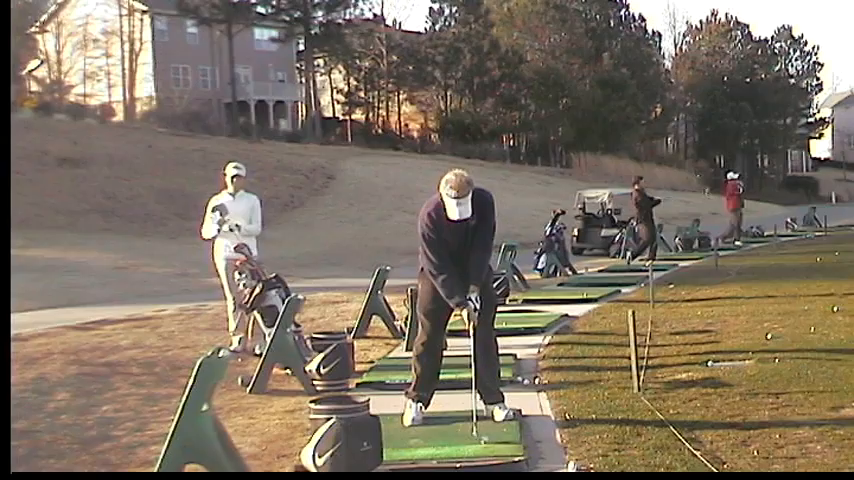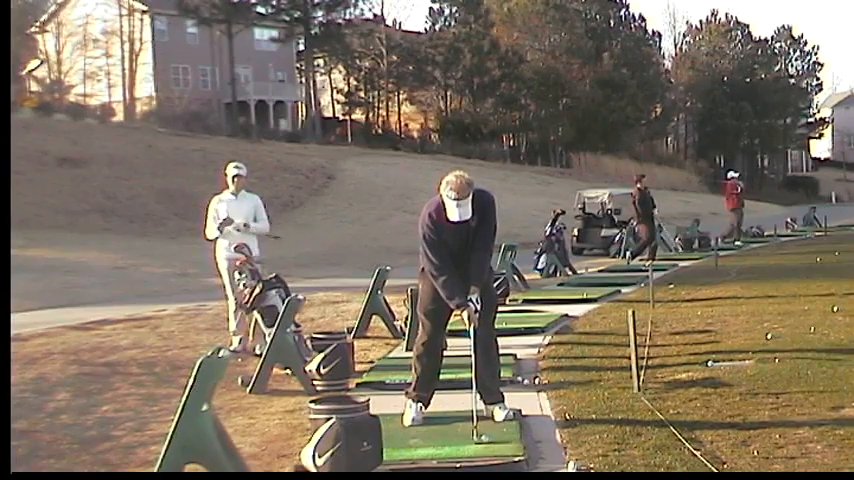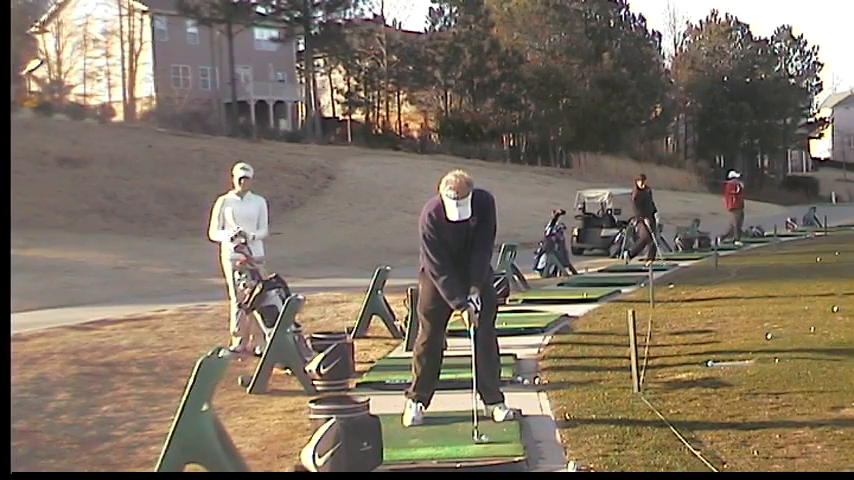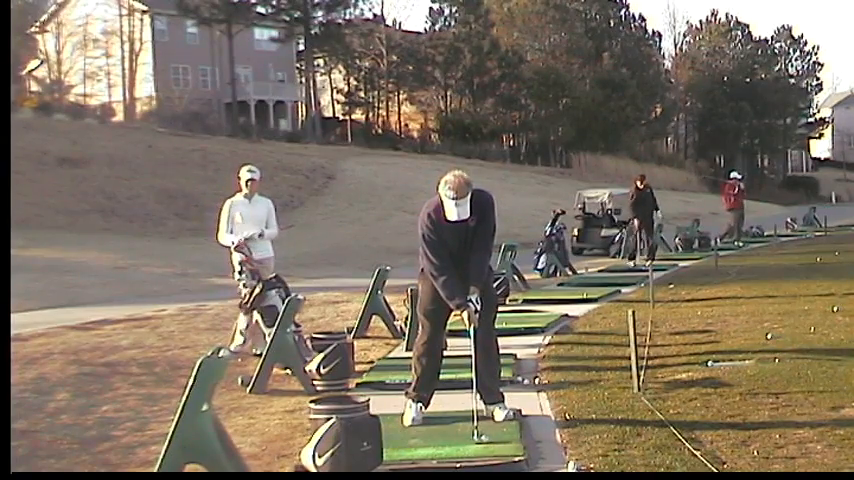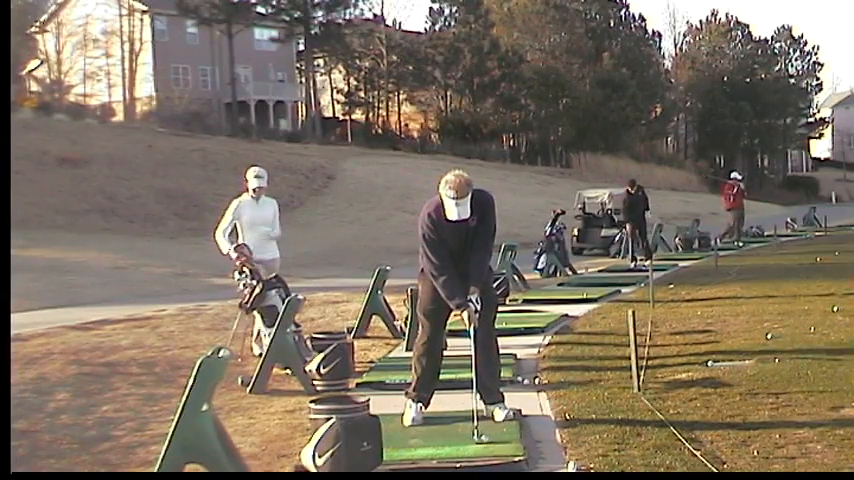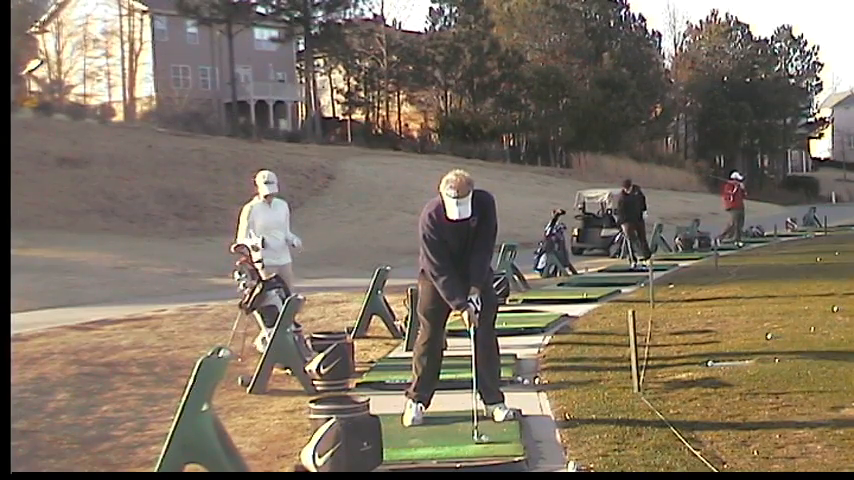
dt=0.5s
person 1, frame 1
left shoulder: (484, 201)
right shoulder: (429, 214)
left elbow: (482, 248)
right elbow: (436, 266)
left wrist: (473, 289)
right wrist: (459, 303)
left hip: (476, 272)
right hip: (437, 276)
left knee: (484, 335)
right knee: (429, 336)
left ankle: (493, 400)
right ankle: (416, 400)
person 1, frame 2
left shoulder: (485, 202)
right shoulder: (430, 215)
left elbow: (484, 249)
right elbow: (437, 267)
left wrist: (474, 290)
right wrist: (460, 304)
left hip: (477, 273)
right hip: (438, 276)
left knee: (485, 334)
right knee: (429, 336)
left ankle: (493, 399)
right ankle: (416, 400)
person 1, frame 3
left shoulder: (485, 202)
right shoulder: (430, 215)
left elbow: (483, 249)
right elbow: (437, 267)
left wrist: (475, 290)
right wrist: (460, 304)
left hip: (477, 273)
right hip: (438, 276)
left knee: (485, 335)
right knee: (429, 336)
left ankle: (493, 399)
right ankle: (416, 400)
person 1, frame 4
left shoulder: (484, 202)
right shoulder: (429, 215)
left elbow: (483, 249)
right elbow: (437, 267)
left wrist: (474, 290)
right wrist: (459, 304)
left hip: (477, 273)
right hip: (437, 277)
left knee: (485, 335)
right knee: (429, 336)
left ankle: (493, 399)
right ankle: (416, 399)
person 1, frame 5
left shoulder: (484, 202)
right shoulder: (429, 215)
left elbow: (483, 249)
right elbow: (437, 267)
left wrist: (474, 291)
right wrist: (459, 304)
left hip: (477, 273)
right hip: (437, 277)
left knee: (485, 335)
right knee: (429, 336)
left ankle: (493, 399)
right ankle: (416, 400)
person 1, frame 6
left shoulder: (485, 203)
right shoulder: (430, 215)
left elbow: (483, 250)
right elbow: (438, 268)
left wrist: (475, 291)
right wrist: (460, 304)
left hip: (477, 274)
right hip: (437, 277)
left knee: (485, 335)
right knee: (429, 335)
left ankle: (493, 400)
right ankle: (416, 400)
person 2, frame 1
left shoulder: (252, 200)
right shoulder: (216, 201)
left elbow: (257, 228)
right elbow: (206, 233)
left wrist: (234, 225)
right wrist: (219, 224)
left hip: (248, 255)
right hip: (225, 255)
right knee: (232, 298)
right ankle: (238, 340)
person 2, frame 2
left shoulder: (254, 200)
right shoulder: (217, 201)
left elbow: (265, 227)
right elbow: (209, 233)
left wrist: (244, 225)
right wrist: (220, 227)
left hip: (250, 255)
right hip: (226, 255)
right knee: (234, 298)
right ankle: (238, 340)
person 2, frame 3
left shoulder: (259, 202)
right shoulder: (223, 202)
left elbow: (264, 230)
right elbow: (213, 233)
left wrist: (251, 236)
right wrist: (231, 235)
left hip: (255, 256)
right hip: (232, 256)
right knee: (237, 299)
left ankle: (259, 342)
right ankle: (238, 341)
person 2, frame 4
left shoulder: (266, 203)
right shoulder: (231, 204)
left elbow: (274, 231)
right elbow: (222, 236)
left wrist: (258, 233)
right wrist: (236, 240)
left hip: (265, 257)
right hip: (243, 258)
left ankle: (260, 343)
right ankle: (240, 341)
person 2, frame 5
left shoulder: (272, 204)
right shoulder: (238, 204)
left elbow: (276, 231)
right elbow: (220, 232)
left wrist: (274, 233)
right wrist: (230, 251)
left hip: (271, 257)
right hip: (249, 259)
left ankle: (259, 341)
right ankle: (265, 343)
person 2, frame 6
left shoulder: (282, 205)
right shoulder: (250, 209)
right elbow: (241, 239)
left wrist: (294, 240)
right wrist: (255, 242)
left hip: (284, 262)
right hip: (264, 264)
left ankle: (264, 340)
